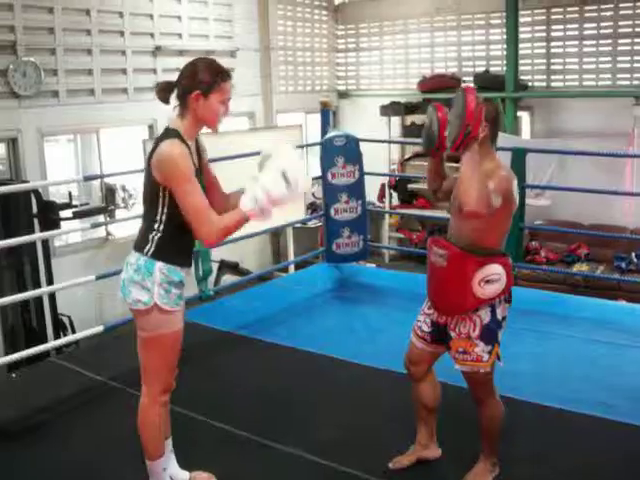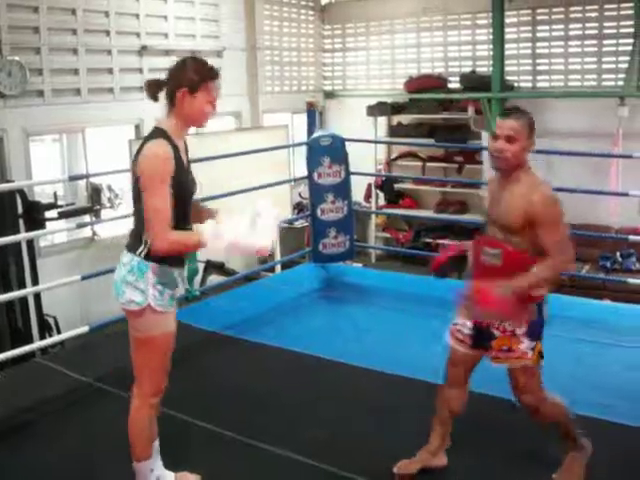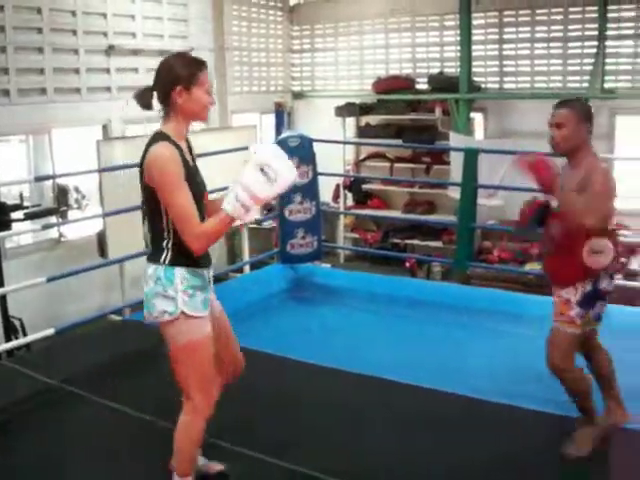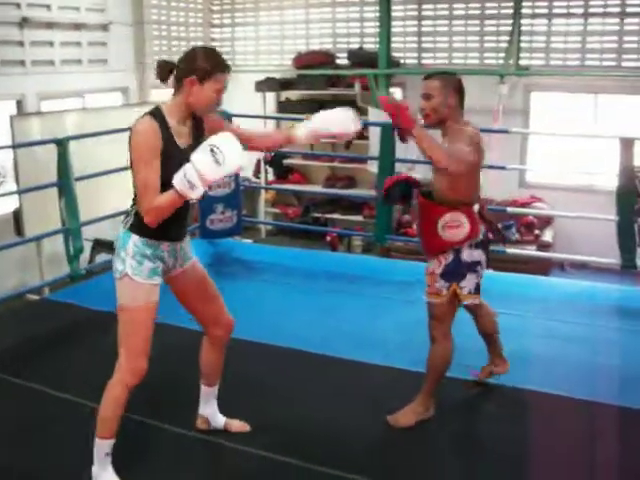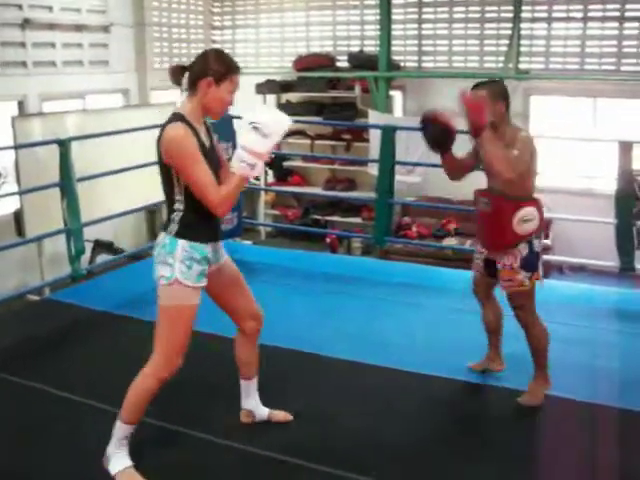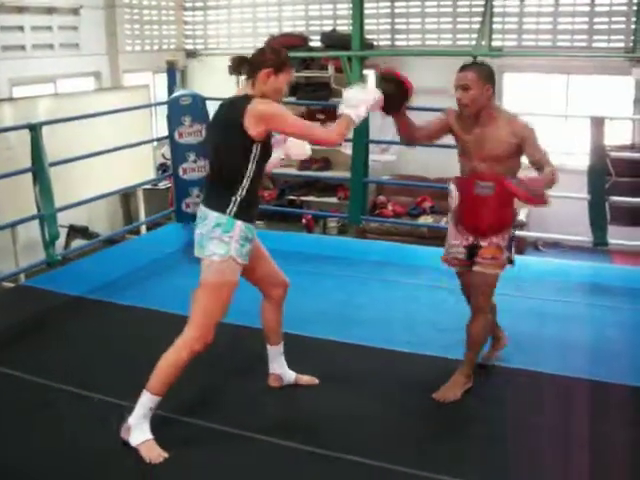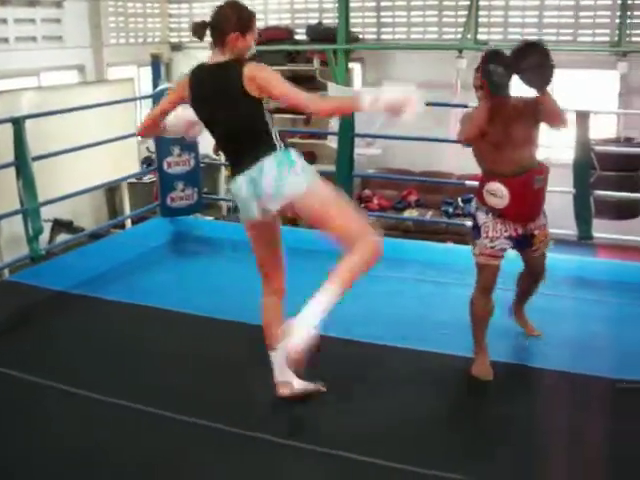
dt=0.7s
person 1, frame 1
left shoulder: (189, 144)
right shoulder: (171, 152)
left elbow: (217, 204)
right elbow: (210, 233)
left wrist: (256, 189)
right wrist: (260, 199)
left hip: (166, 272)
right hip: (155, 275)
left knee: (164, 383)
right knee: (156, 389)
person 1, frame 2
left shoulder: (176, 144)
right shoulder: (157, 151)
left elbow: (185, 211)
right elbow: (163, 238)
left hip: (160, 277)
right hip: (149, 279)
left knee: (148, 385)
right knee: (151, 390)
person 1, frame 3
left shoulder: (181, 144)
right shoulder: (162, 155)
left elbow: (206, 210)
right elbow: (197, 239)
left wrist: (252, 186)
right wrist: (247, 195)
left hip: (194, 280)
right hip: (175, 284)
left knee: (231, 366)
right knee: (200, 401)
person 1, frame 4
left shoulder: (203, 122)
right shoulder: (147, 129)
left elbow: (257, 139)
right elbow: (152, 212)
left wrist: (312, 128)
right wrist: (196, 174)
left hip: (176, 246)
right hip: (142, 250)
left knee: (220, 327)
right knee: (133, 368)
left ankle: (208, 414)
person 1, frame 5
left shoulder: (202, 126)
right shoulder: (177, 133)
left elbow: (226, 180)
right elbow: (219, 202)
left wrist: (255, 149)
right wrist: (251, 157)
left hip: (209, 248)
right hip: (182, 253)
left knee: (251, 321)
right knee: (165, 364)
left ankle: (251, 407)
person 1, frame 6
left shoulder: (230, 107)
right shoulder: (261, 110)
right elbow: (327, 136)
left wrist: (269, 152)
right wrist: (357, 108)
left hip: (228, 222)
right hip: (226, 229)
left knee: (276, 287)
right knee: (197, 336)
left ankle: (278, 372)
right ankle: (137, 423)
person 1, frame 7
left shoulder: (190, 82)
right shoulder: (250, 72)
left elbow: (146, 128)
right elbow: (314, 107)
right wrist: (373, 99)
left hip: (246, 188)
right hip: (279, 173)
left knee: (273, 287)
right knee: (367, 244)
left ankle: (285, 378)
right ankle: (304, 327)
person 2, frame 1
left shoulder: (499, 177)
right shoulder: (473, 168)
left elbow: (473, 207)
right elbow: (440, 190)
left wrist: (467, 146)
right wrist: (436, 154)
left hip: (478, 301)
right hip: (444, 293)
left knee: (480, 388)
right knee: (416, 364)
right ankle: (426, 442)
person 2, frame 2
left shoulder: (538, 195)
right shoulder: (496, 182)
left elbow: (561, 260)
left wrist: (507, 289)
right wrist: (466, 247)
left hip: (518, 305)
right hip: (484, 296)
left knee: (528, 394)
right knee: (454, 374)
left ankle: (578, 446)
right ankle: (433, 450)
person 2, frame 3
left shoulder: (596, 172)
right shoulder: (568, 169)
left elbow: (591, 218)
left wrist: (552, 183)
right wrist: (543, 211)
left hip: (587, 277)
right hip: (568, 274)
left knee: (559, 358)
right knee: (586, 343)
left ankle: (590, 422)
right ankle: (614, 409)
person 2, frame 4
left shoulder: (465, 138)
right shoulder: (451, 138)
left elbow: (450, 167)
left wrist: (412, 127)
right wrist: (416, 186)
left hip: (456, 244)
right hip: (451, 241)
left knee: (439, 325)
right knee: (473, 303)
left ankle: (424, 402)
right ankle: (496, 360)
person 2, frame 5
left shoulder: (520, 140)
right shoulder: (485, 142)
left elbow: (508, 174)
right elbow: (456, 172)
left wrist: (482, 130)
right wrist: (443, 148)
left hip: (517, 238)
right hip: (491, 234)
left knee: (524, 313)
right knee: (483, 292)
left ankle: (541, 377)
right ankle: (494, 356)
person 2, frame 6
left shoulder: (517, 129)
right shoulder: (454, 120)
left elbow: (547, 169)
right elbow: (412, 138)
left wrist: (535, 185)
right wrist: (397, 110)
left hip: (495, 224)
right hip: (461, 219)
left knee: (479, 300)
right knee: (472, 292)
left ankle: (463, 374)
right ankle: (496, 335)
person 2, frame 7
left shoulder: (529, 107)
right shoulder: (473, 117)
left elbow: (560, 122)
right elbow: (465, 138)
left wrist: (541, 88)
right wrist: (490, 100)
left hip: (529, 205)
right hip: (494, 209)
left knee: (536, 269)
right knee: (485, 284)
left ankle: (518, 309)
right ankle: (480, 352)
